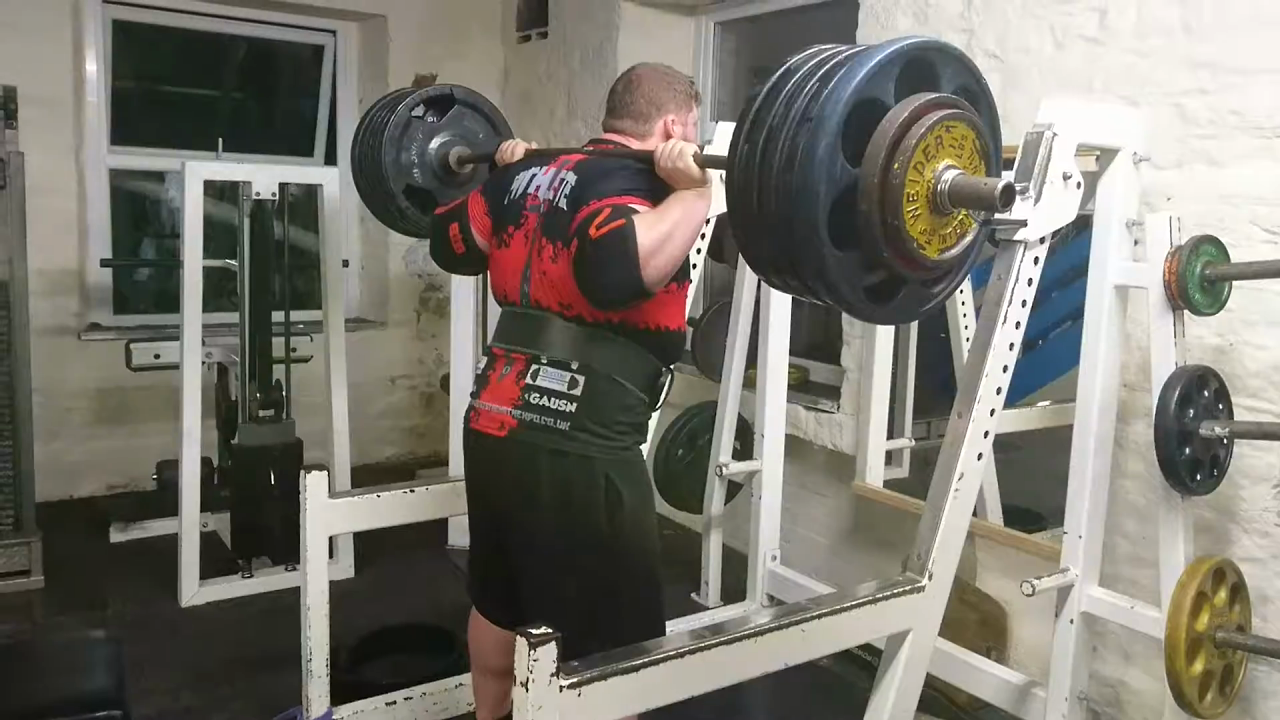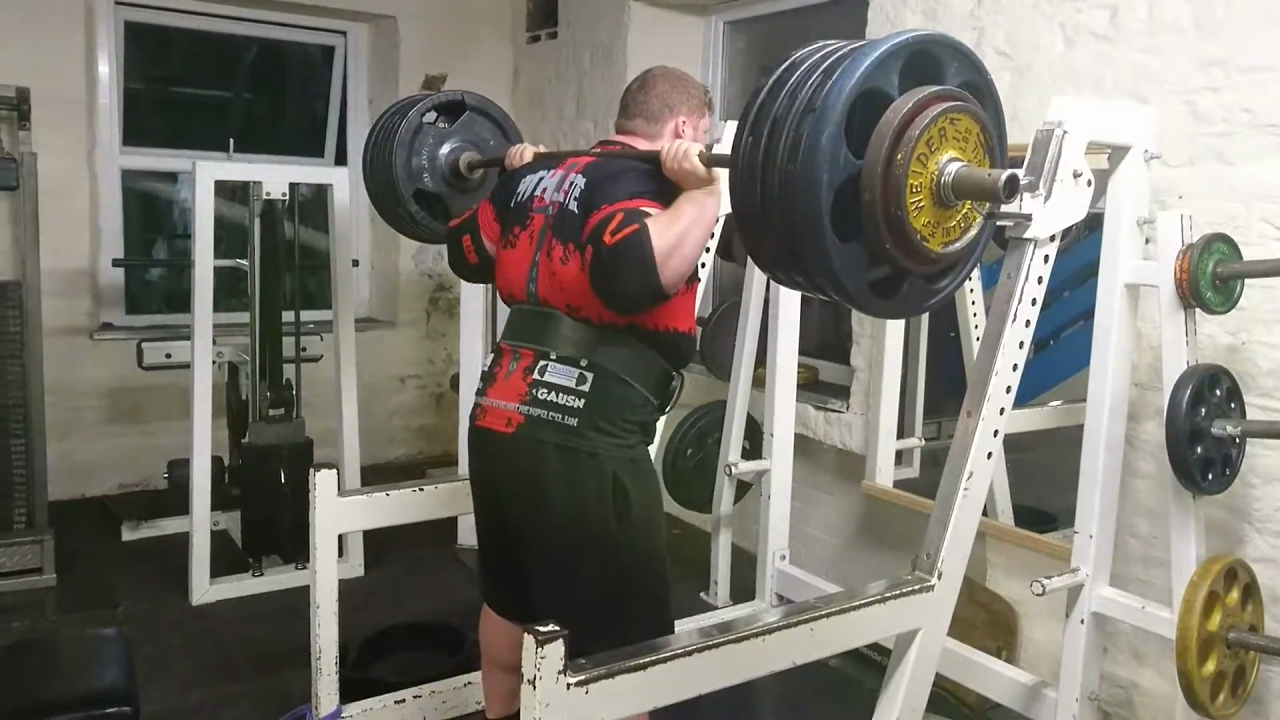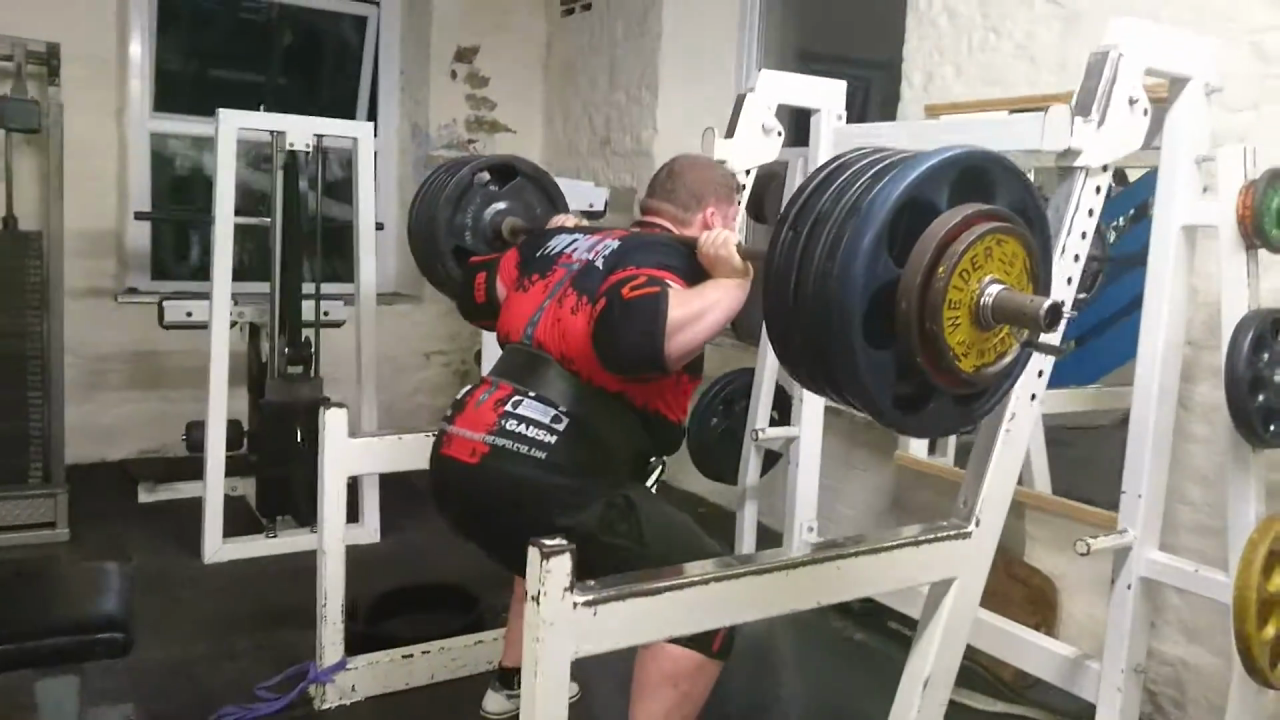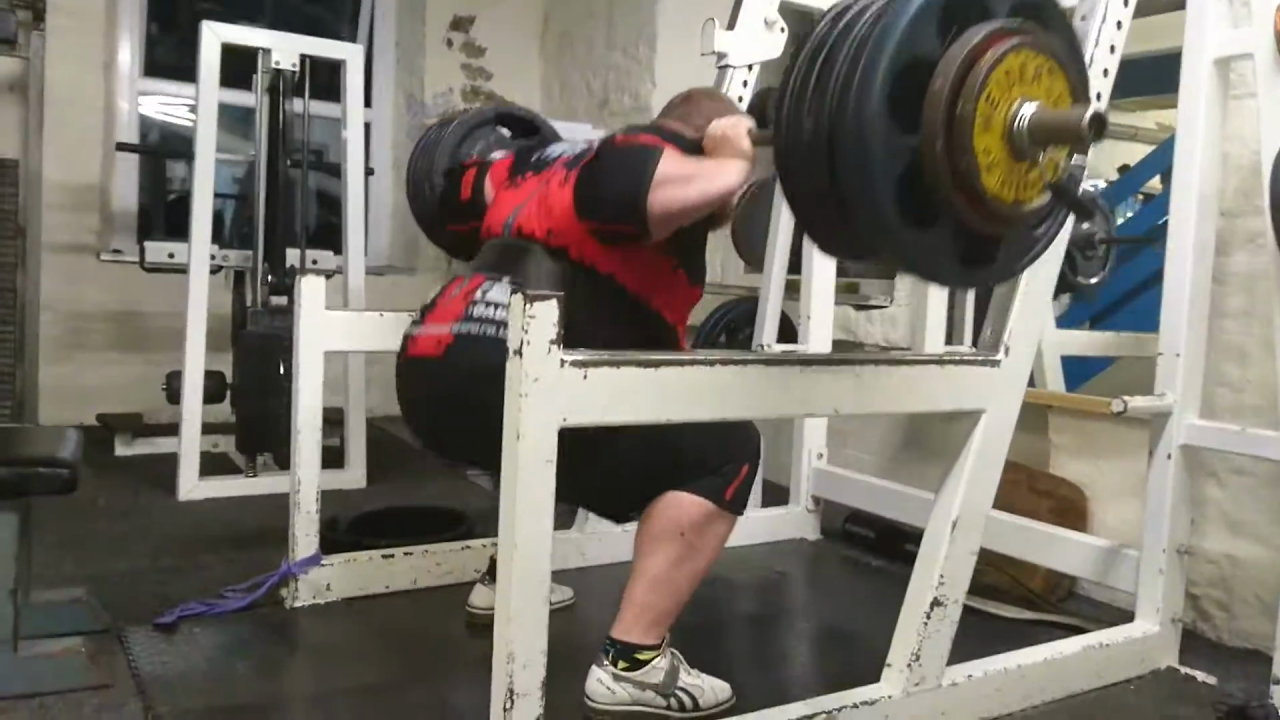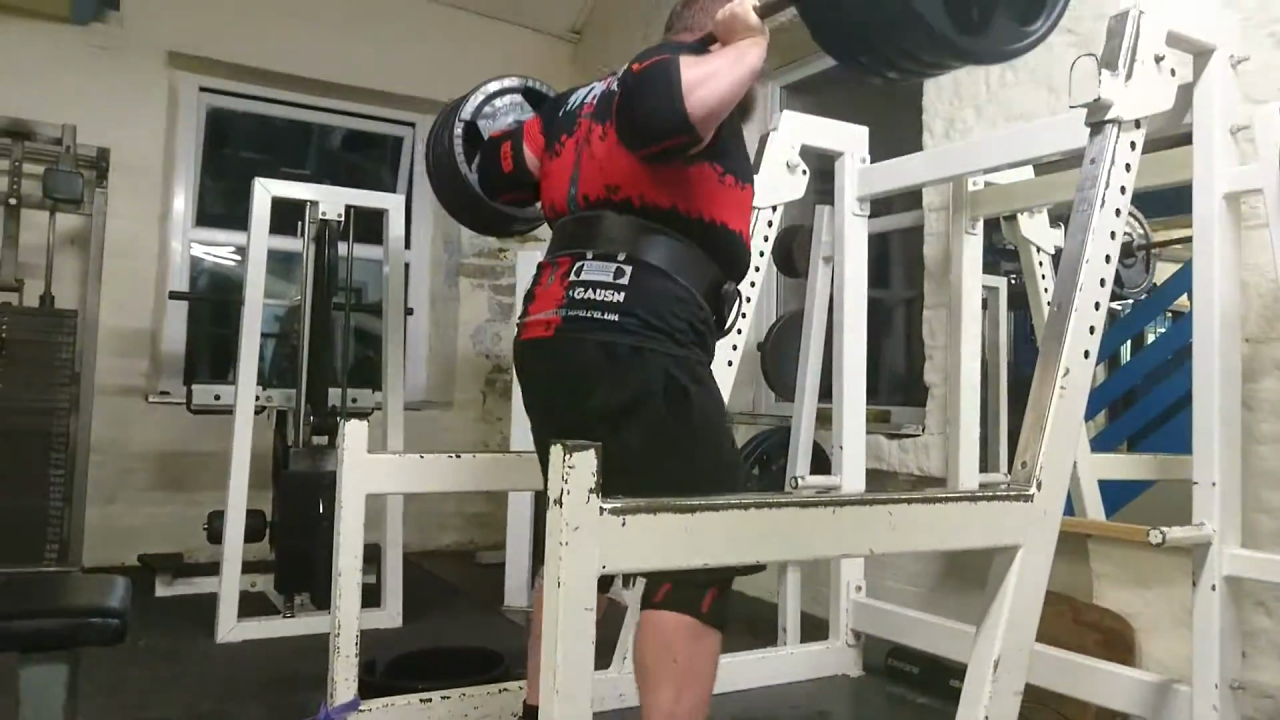
dt=1s
person 1, frame 1
left shoulder: (530, 174)
right shoulder: (627, 183)
left elbow: (450, 242)
right elbow: (619, 272)
right wrist: (693, 191)
left hip: (496, 425)
right hip: (575, 450)
left knee: (500, 601)
right knee: (608, 647)
person 1, frame 2
left shoulder: (537, 177)
right shoulder: (638, 184)
left elbow: (466, 253)
right elbow: (636, 276)
right wrist: (701, 191)
left hip: (500, 424)
right hip: (581, 447)
left knee: (511, 598)
right knee: (619, 645)
person 1, frame 3
left shoulder: (567, 241)
right shoulder: (670, 263)
left elbow: (475, 294)
right elbow: (638, 339)
right wrist: (731, 281)
left hip: (464, 460)
right hip: (539, 479)
left knee: (559, 543)
person 1, frame 4
left shoulder: (565, 154)
right shoulder: (673, 164)
left elbow: (459, 194)
right elbow: (618, 190)
right wrist: (733, 165)
left hip: (434, 369)
right hip: (502, 371)
left knee: (581, 426)
right knee: (720, 449)
left ankle: (504, 581)
right ankle: (631, 662)
person 1, frame 5
left shoulder: (589, 98)
right shoulder: (680, 69)
left elbow: (496, 169)
right elbow: (665, 108)
left hip: (556, 336)
right hip: (631, 342)
right knee: (696, 558)
